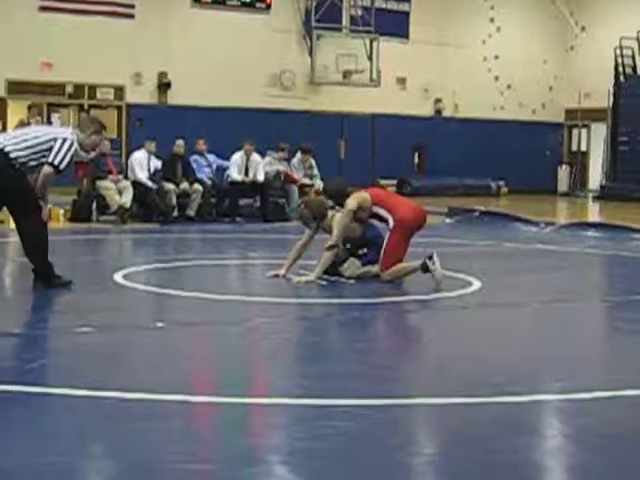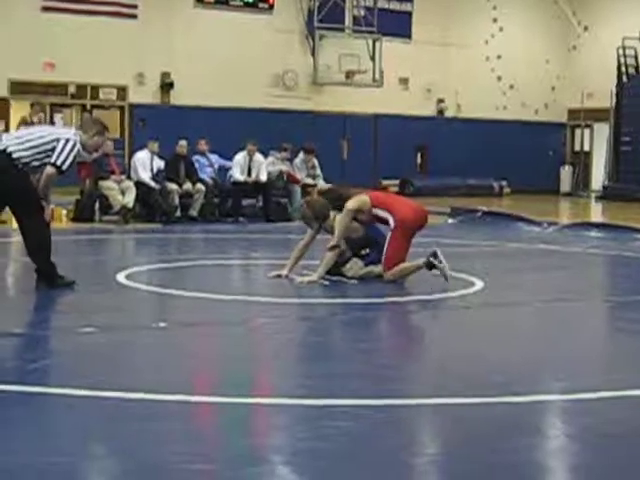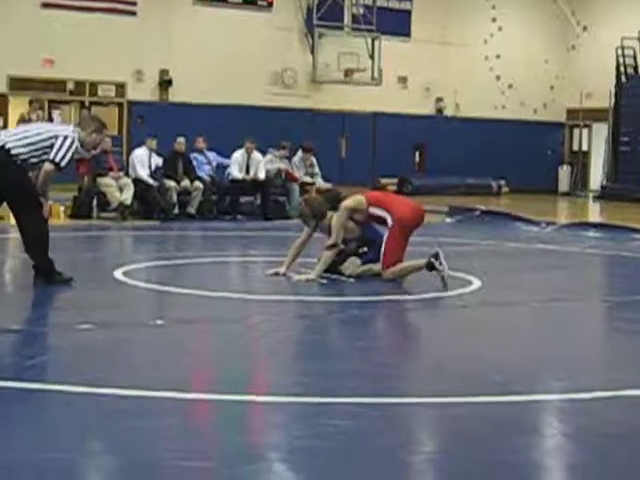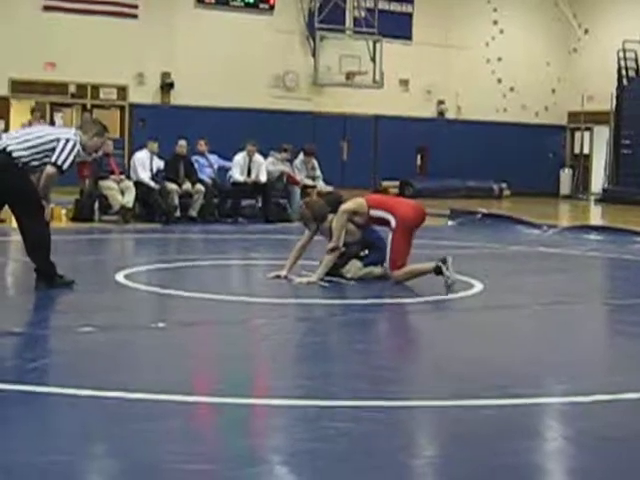
dt=0.1s
person 1, frame 1
left shoulder: (62, 136)
right shoulder: (70, 141)
left elbow: (43, 170)
right elbow: (48, 172)
left wrist: (37, 197)
right wrist: (42, 200)
right knee: (34, 218)
right ankle: (44, 276)
person 1, frame 2
left shoulder: (65, 136)
right shoulder: (72, 142)
left elbow: (47, 171)
right elbow: (50, 172)
left wrist: (40, 197)
right wrist: (44, 200)
right knee: (36, 218)
right ankle: (47, 276)
person 1, frame 3
left shoulder: (63, 133)
right shoulder: (71, 139)
right elbow: (48, 169)
left wrist: (38, 194)
right wrist: (42, 197)
right knee: (34, 215)
right ankle: (45, 272)
person 1, frame 4
left shoulder: (64, 137)
right shoulder: (72, 142)
right elbow: (50, 172)
left wrist: (40, 197)
right wrist: (44, 200)
right knee: (36, 218)
right ankle: (47, 275)
person 2, frame 1
left shoulder: (352, 201)
right shoulder: (365, 194)
left elbow: (335, 243)
left hip: (403, 219)
right hip: (417, 213)
left knee: (386, 275)
left ankle: (423, 265)
person 2, frame 2
left shoulder: (350, 205)
right shoulder: (361, 199)
left elbow: (336, 244)
left hip: (404, 221)
right hip: (419, 212)
left knee: (390, 275)
left ankle: (428, 263)
person 2, frame 3
left shoulder: (345, 207)
right shoulder: (355, 201)
left elbow: (334, 245)
left wrist: (315, 274)
left hip: (401, 217)
right hip: (414, 210)
left knee: (388, 274)
left ankle: (430, 263)
person 2, frame 4
left shoulder: (345, 210)
right shoulder: (356, 204)
left elbow: (335, 248)
left wrist: (316, 277)
left hip: (404, 217)
right hip: (415, 209)
left knee: (397, 275)
left ankle: (438, 267)
